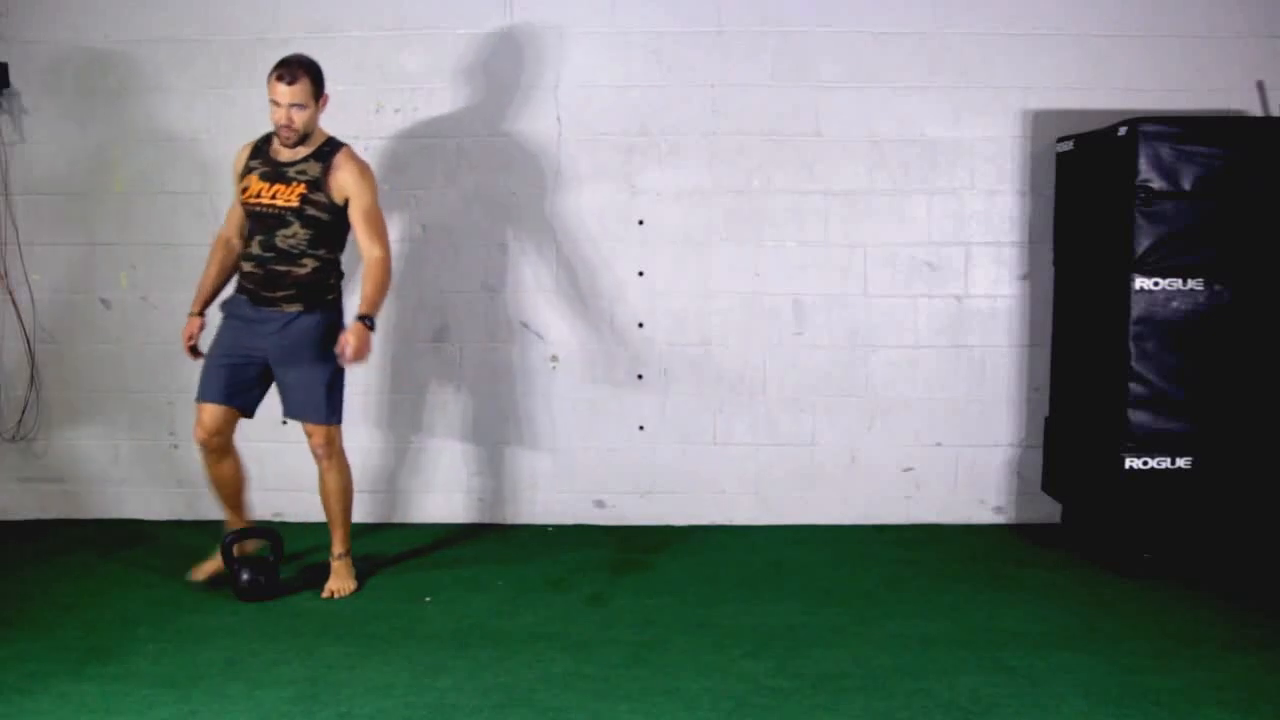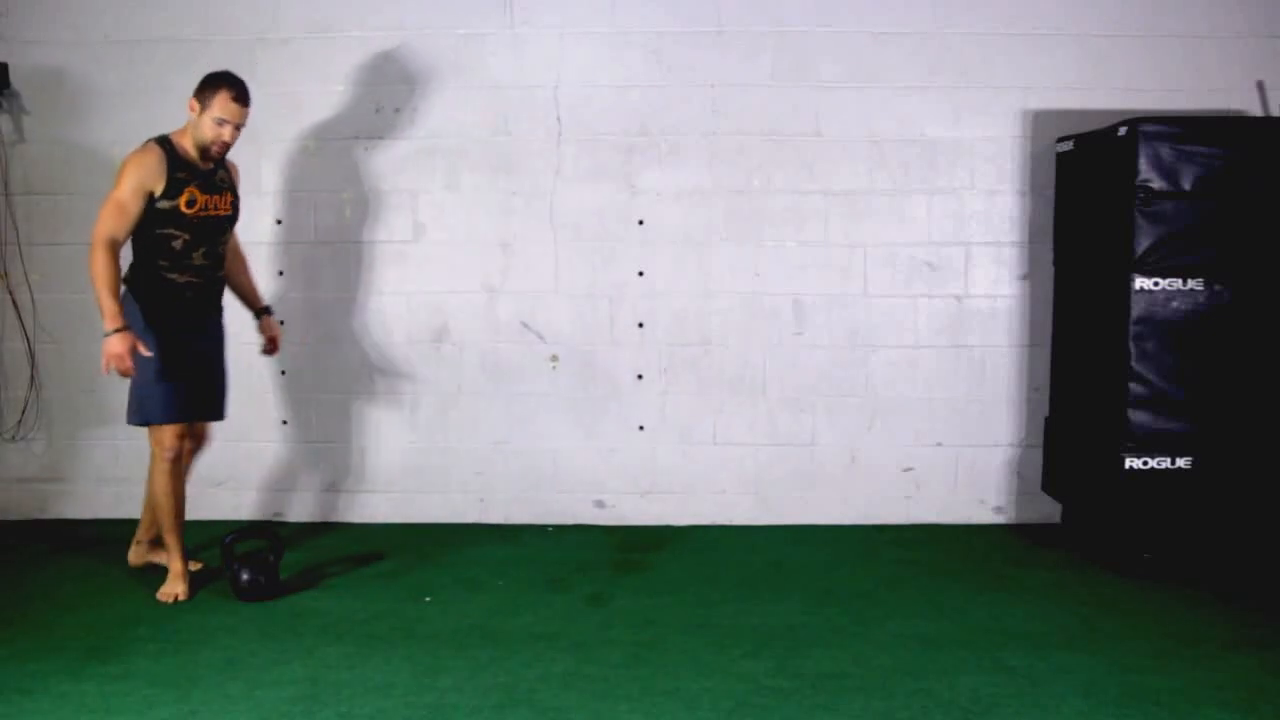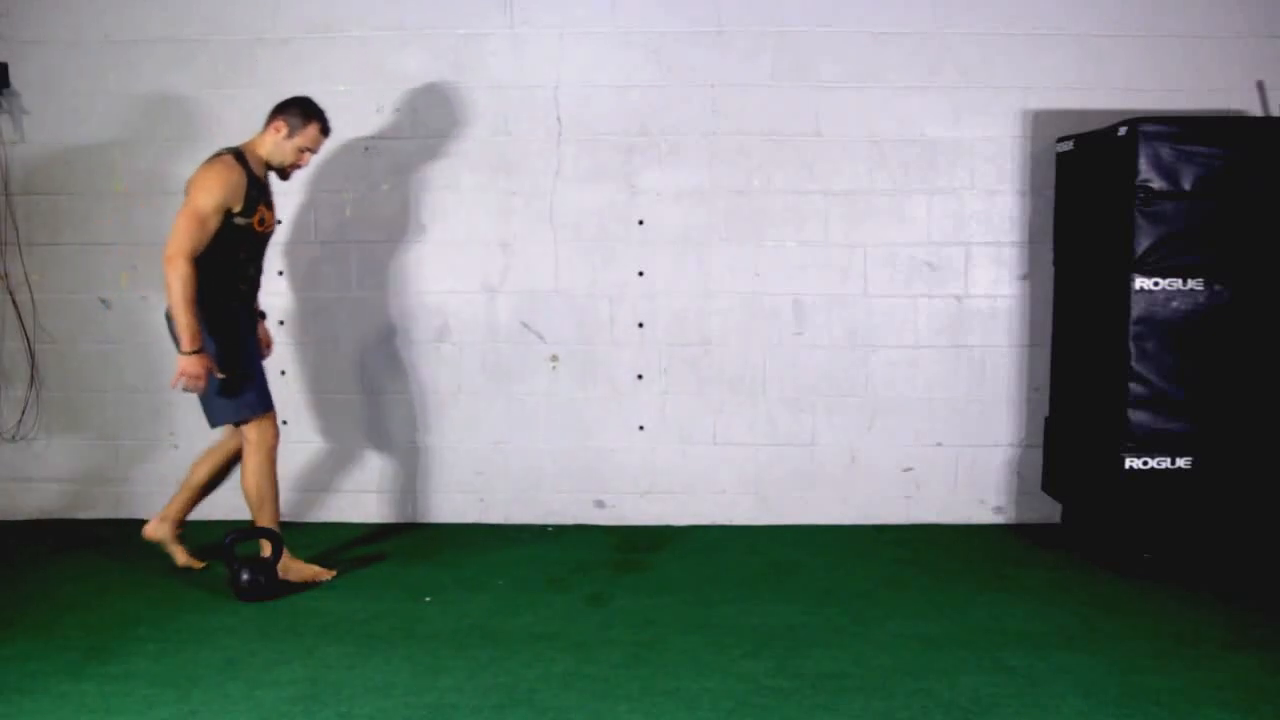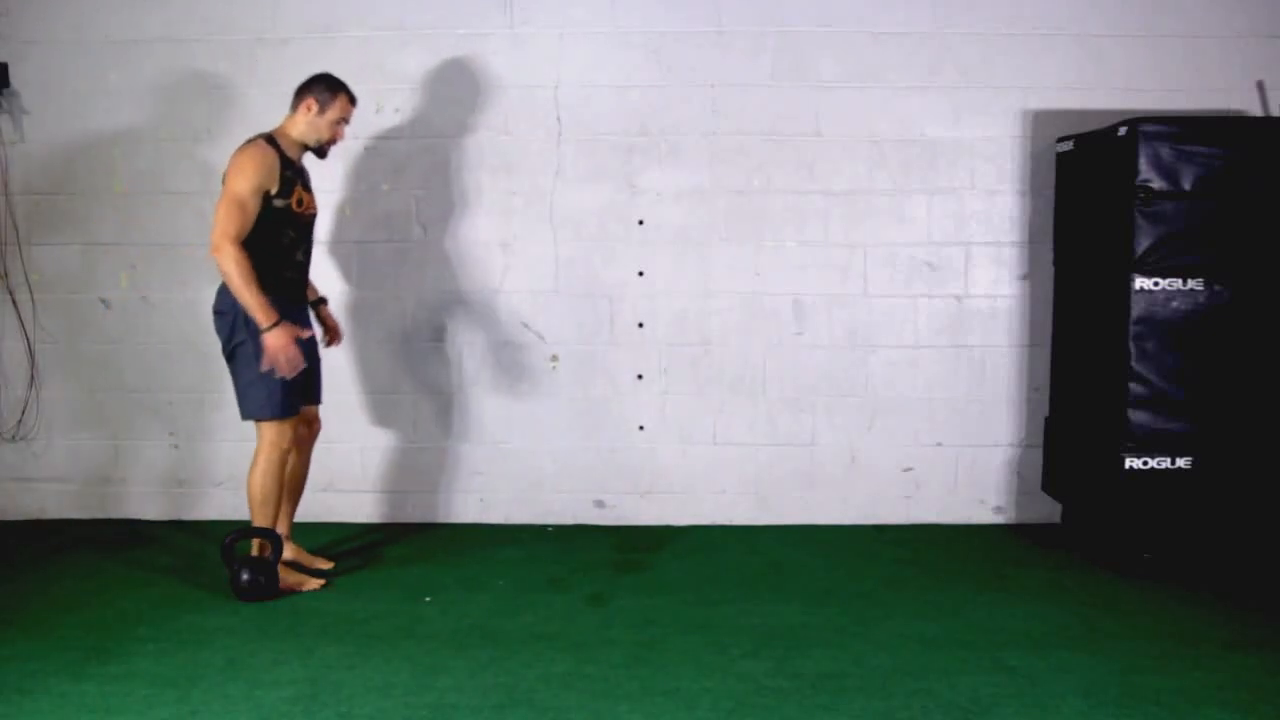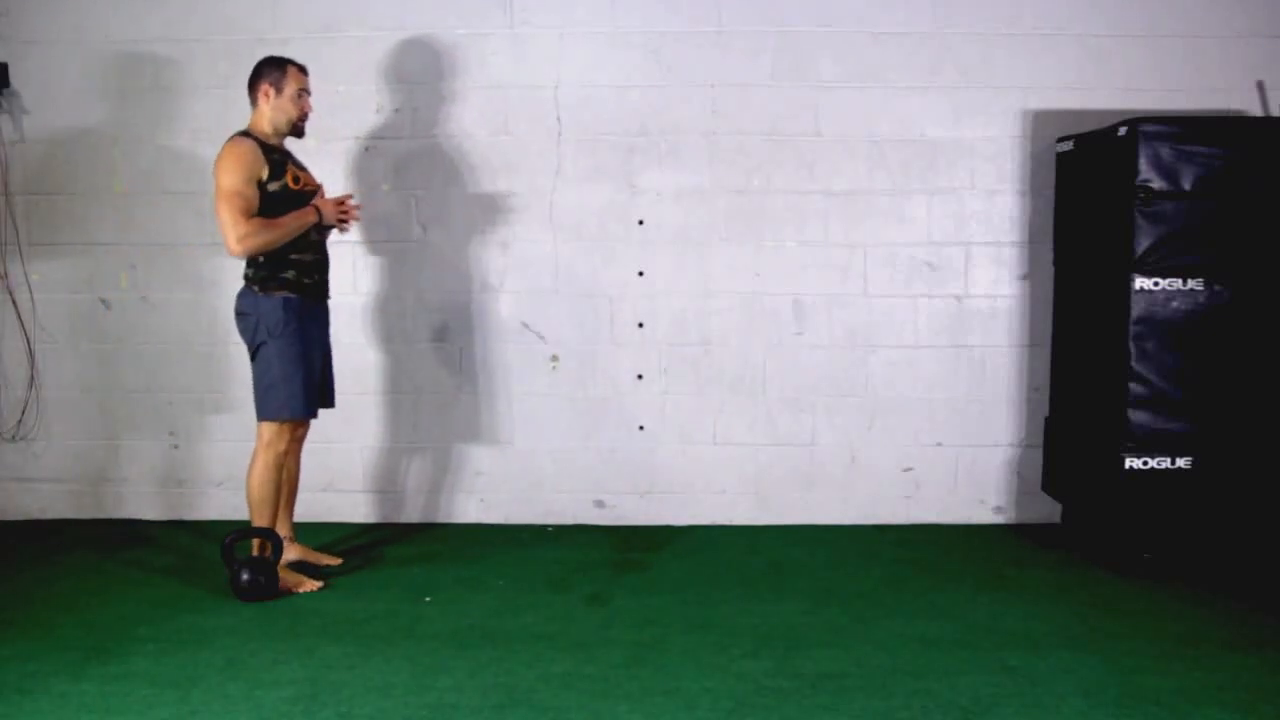
dt=0.7s
person 1, frame 1
left shoulder: (346, 169)
right shoulder: (250, 157)
left elbow: (377, 254)
right elbow: (231, 237)
left wrist: (363, 322)
right wrist: (198, 307)
left hip: (311, 322)
right hip: (245, 314)
left knee: (325, 444)
right knee: (208, 431)
left ankle: (341, 558)
right ankle: (239, 533)
person 1, frame 2
left shoulder: (226, 173)
right shoulder: (149, 163)
right elbow: (104, 244)
left wrist: (260, 311)
right wrist: (116, 327)
left hip: (206, 319)
right hip: (157, 320)
left knee: (190, 439)
right knee: (168, 444)
left ankle: (147, 540)
right ankle: (176, 564)
person 1, frame 3
left shoulder: (259, 180)
right shoulder: (224, 175)
right elbow: (178, 259)
left wrist: (256, 318)
right wrist: (192, 347)
left hip: (233, 320)
right hip: (207, 322)
left knee: (241, 436)
right knee: (259, 434)
left ankle: (167, 523)
right ankle: (274, 556)
person 1, frame 4
left shoulder: (297, 167)
right shoulder: (258, 159)
right elbow: (225, 246)
left wrist: (318, 305)
right wrist: (271, 325)
left hip: (287, 312)
right hip: (254, 316)
left knee: (305, 426)
right knee: (277, 435)
left ankle: (283, 542)
right ankle: (258, 560)
person 1, frame 5
left shoulder: (284, 157)
right shoulder: (241, 153)
right elbow: (240, 239)
left wrist: (329, 216)
right wrist: (315, 213)
left hip: (307, 305)
right hip: (275, 307)
left knee: (295, 432)
right knee: (275, 436)
left ankle: (285, 542)
right ankle: (260, 561)
